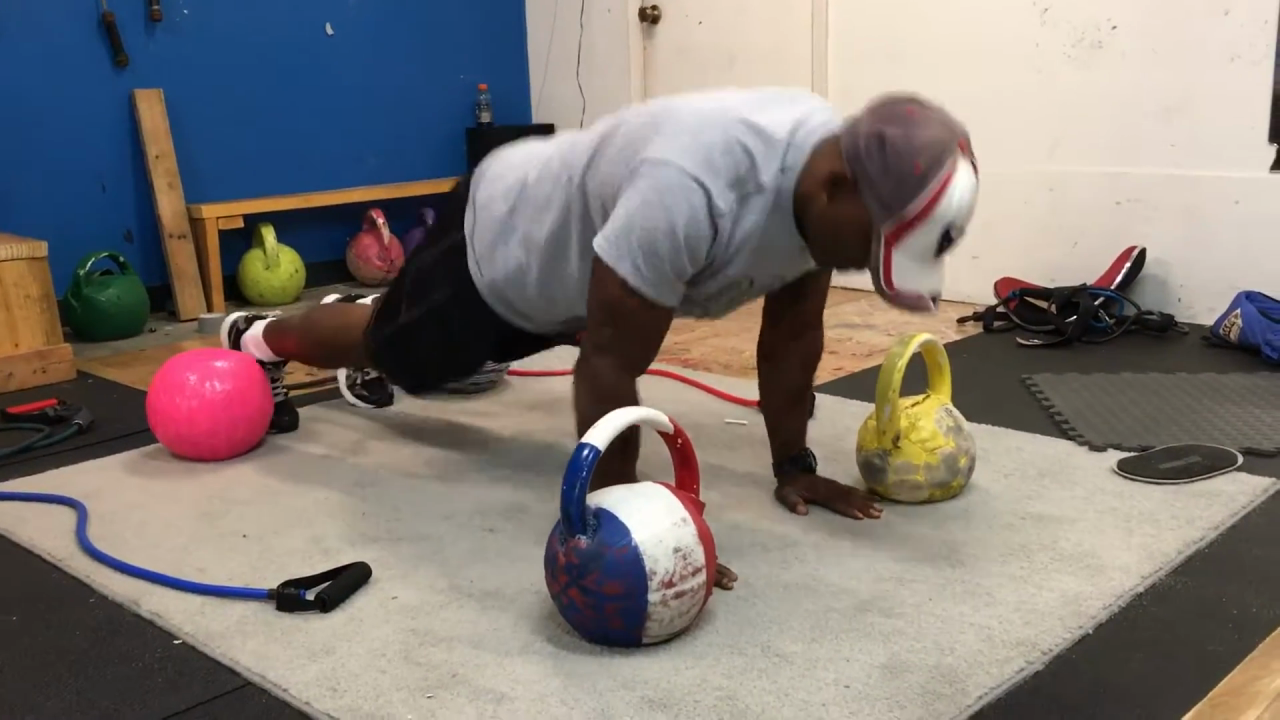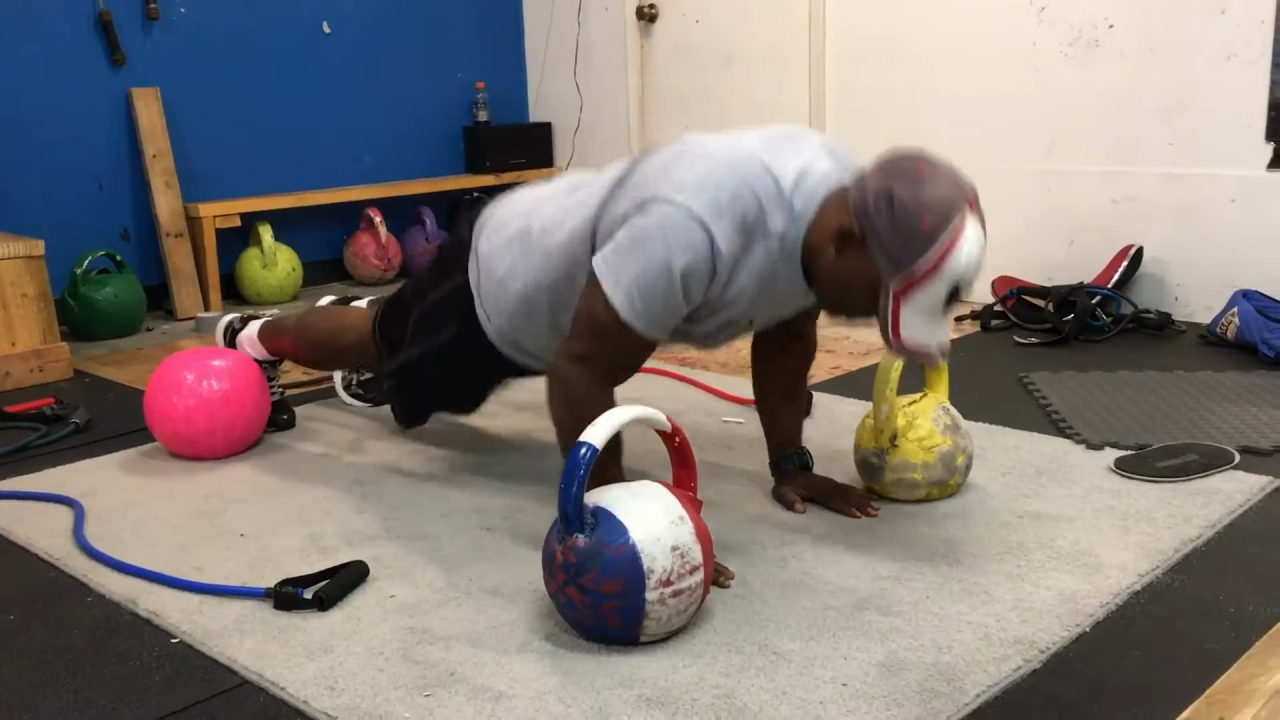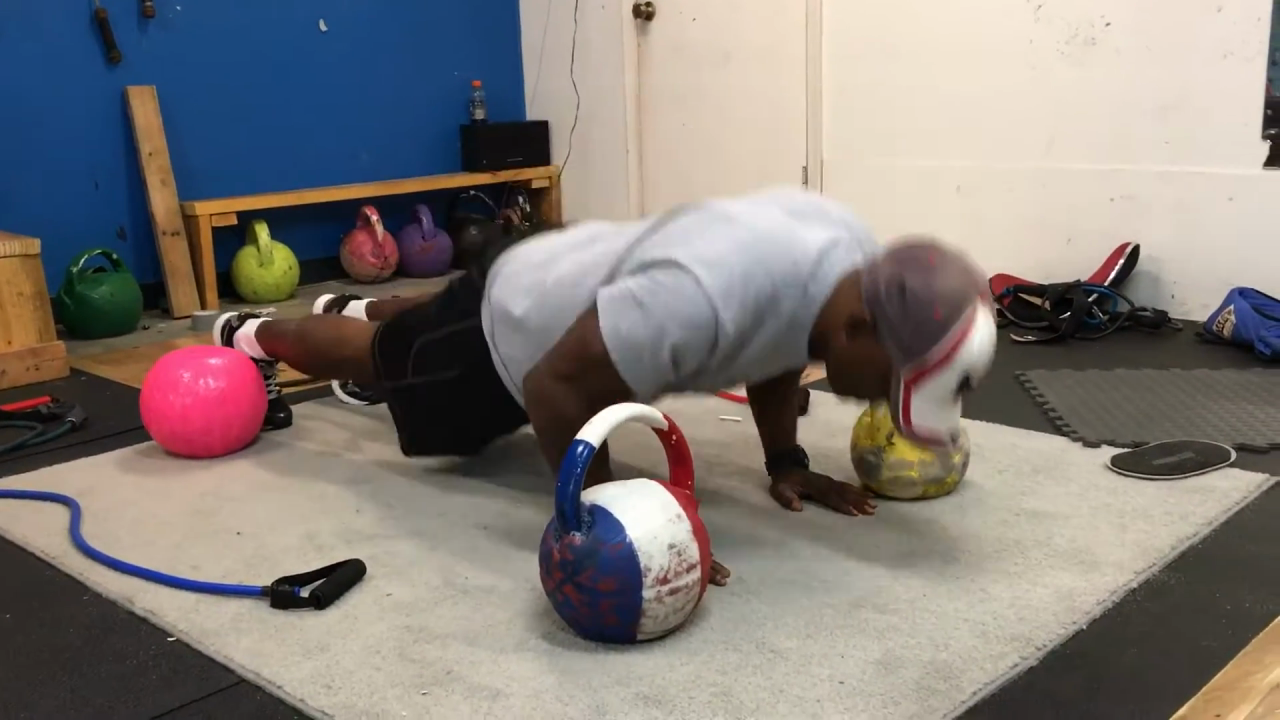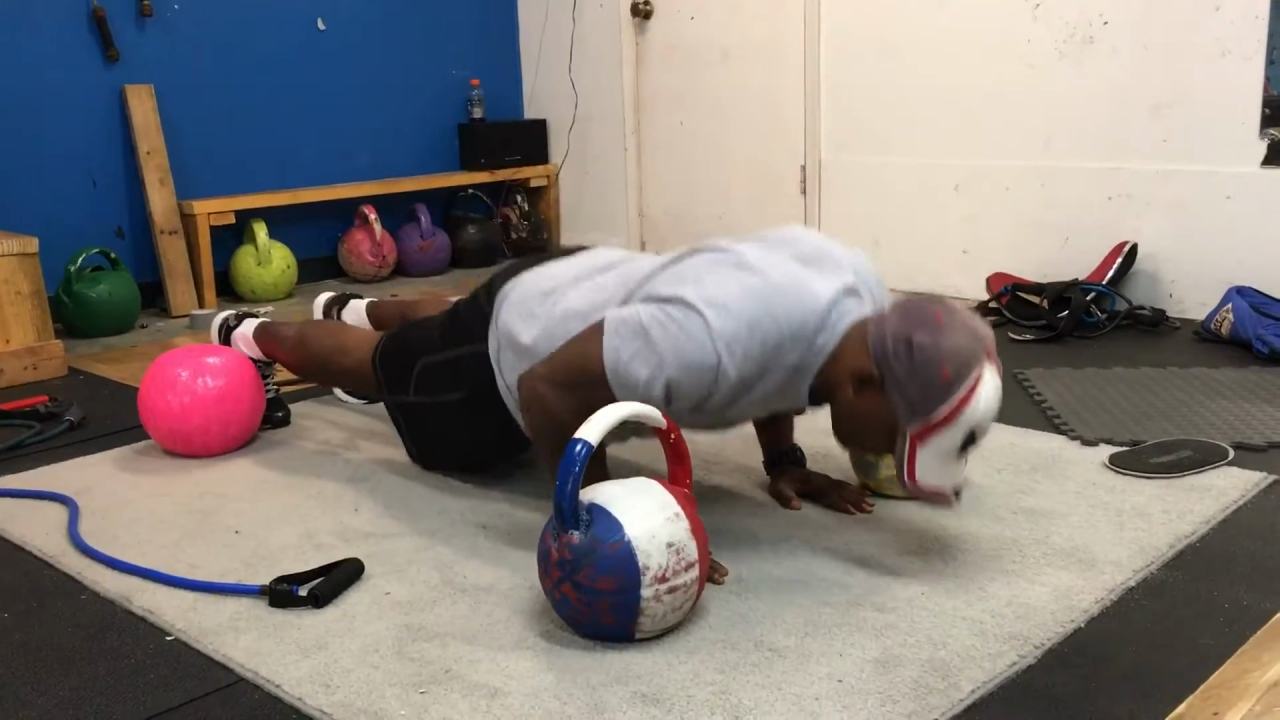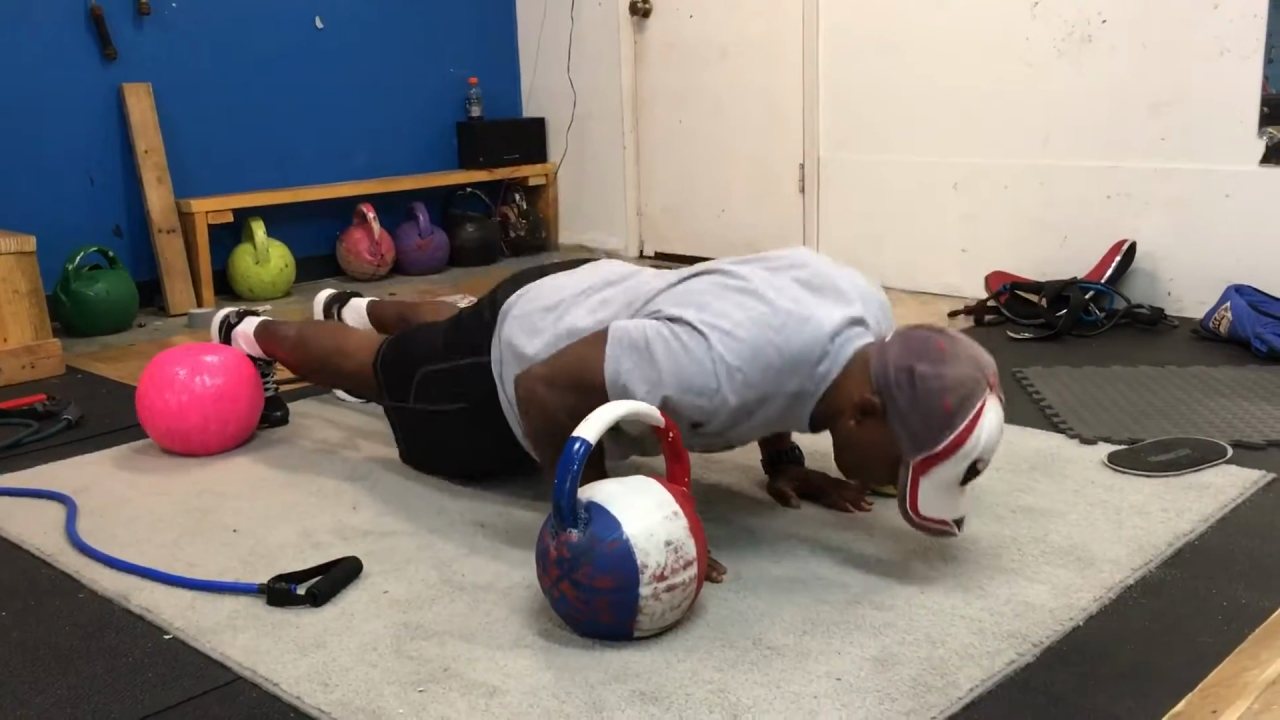
dt=0.1s
person 1, frame 1
left shoulder: (833, 176)
right shoulder: (693, 187)
left elbow: (791, 324)
right elbow: (609, 369)
left wrist: (793, 465)
left hip: (567, 251)
right hip: (501, 240)
left knee: (476, 353)
right knee: (393, 339)
left ankle: (357, 337)
right ankle: (258, 339)
person 1, frame 2
left shoulder: (837, 212)
right shoulder: (695, 229)
left elbow: (782, 341)
right elbow: (582, 377)
left wrist: (790, 463)
left hip: (568, 276)
right hip: (505, 280)
right knee: (392, 350)
left ankle: (352, 304)
right ankle: (254, 339)
person 1, frame 3
left shoulder: (851, 257)
right shoulder: (706, 300)
left elbow: (773, 343)
right elbow: (551, 389)
left wrist: (784, 462)
left hip: (584, 278)
right hip: (515, 331)
left knee: (413, 331)
right knee: (384, 359)
left ankle: (359, 308)
right ankle: (252, 337)
person 1, frame 4
left shoulder: (861, 301)
right shoulder: (712, 338)
right elbow: (548, 394)
left wrist: (783, 461)
left hip: (586, 292)
right hip: (521, 358)
left knee: (444, 329)
right knee: (384, 371)
left ankle: (355, 312)
right ankle: (250, 336)
person 1, frame 5
left shoulder: (867, 321)
right shoulder: (720, 363)
right elbow: (541, 391)
left wrist: (781, 458)
left hip: (591, 301)
right hip: (521, 364)
left knee: (451, 325)
right knee: (386, 370)
left ankle: (355, 307)
right ankle: (251, 333)
